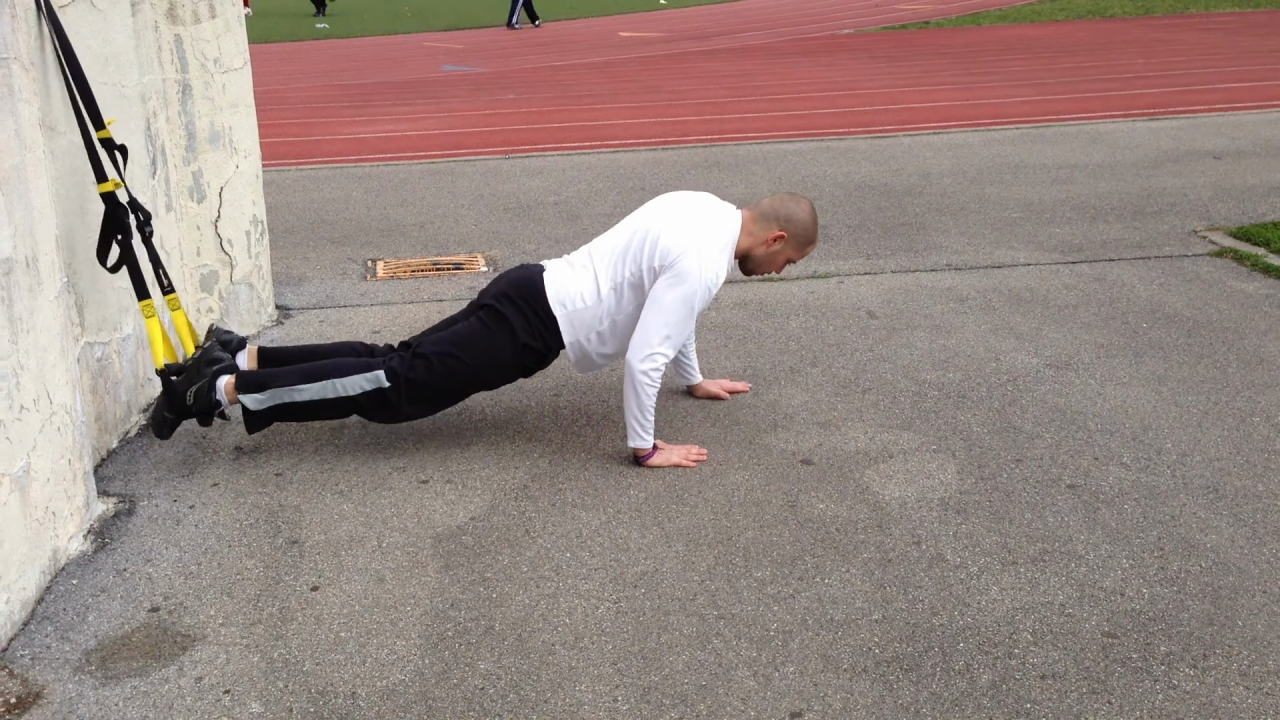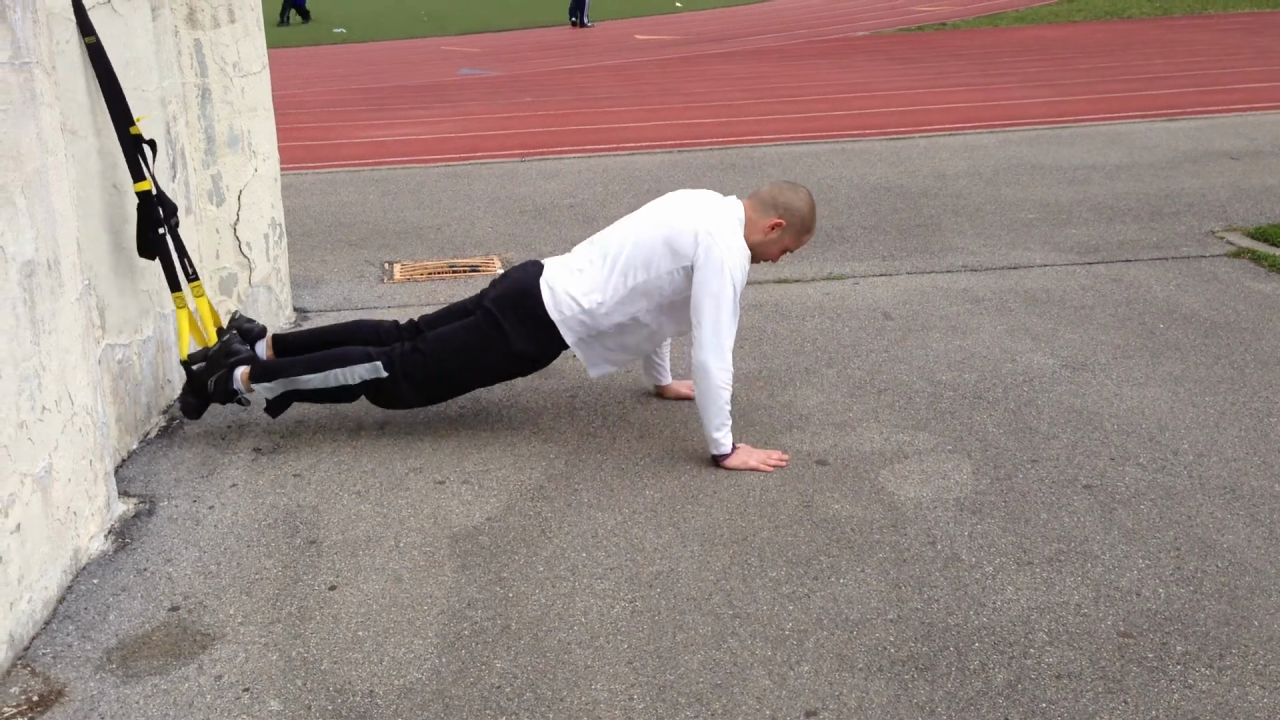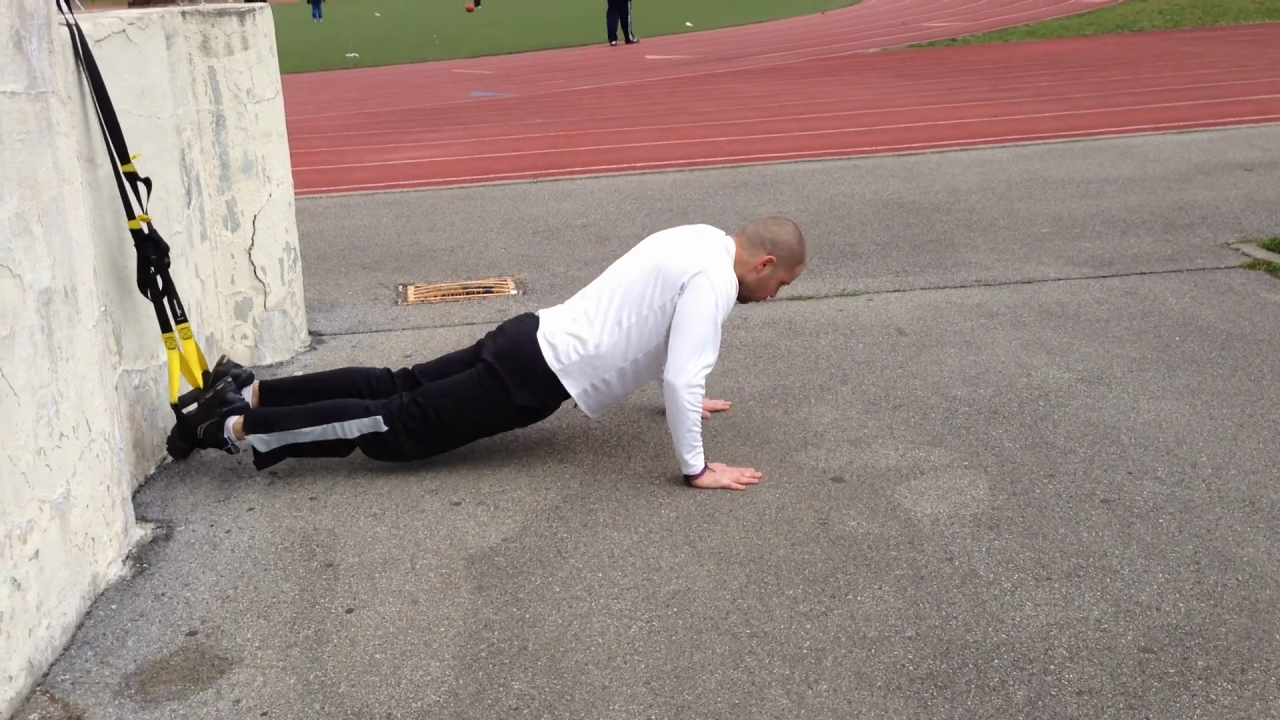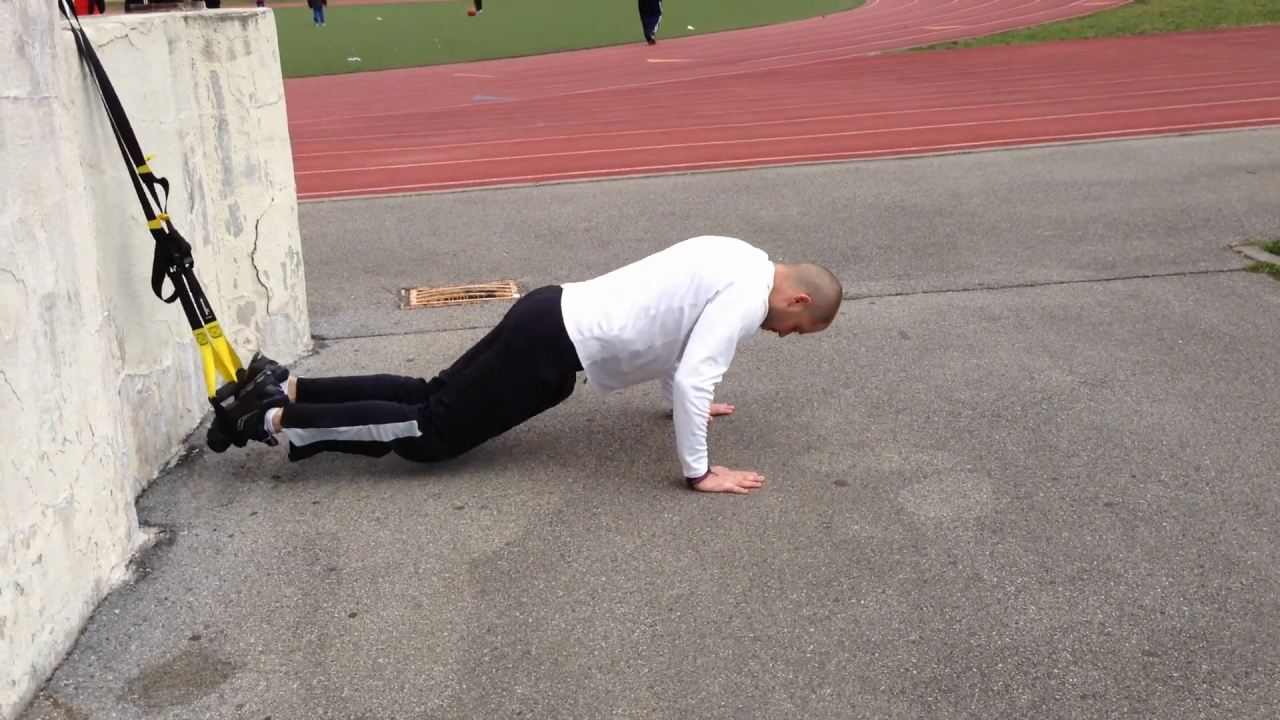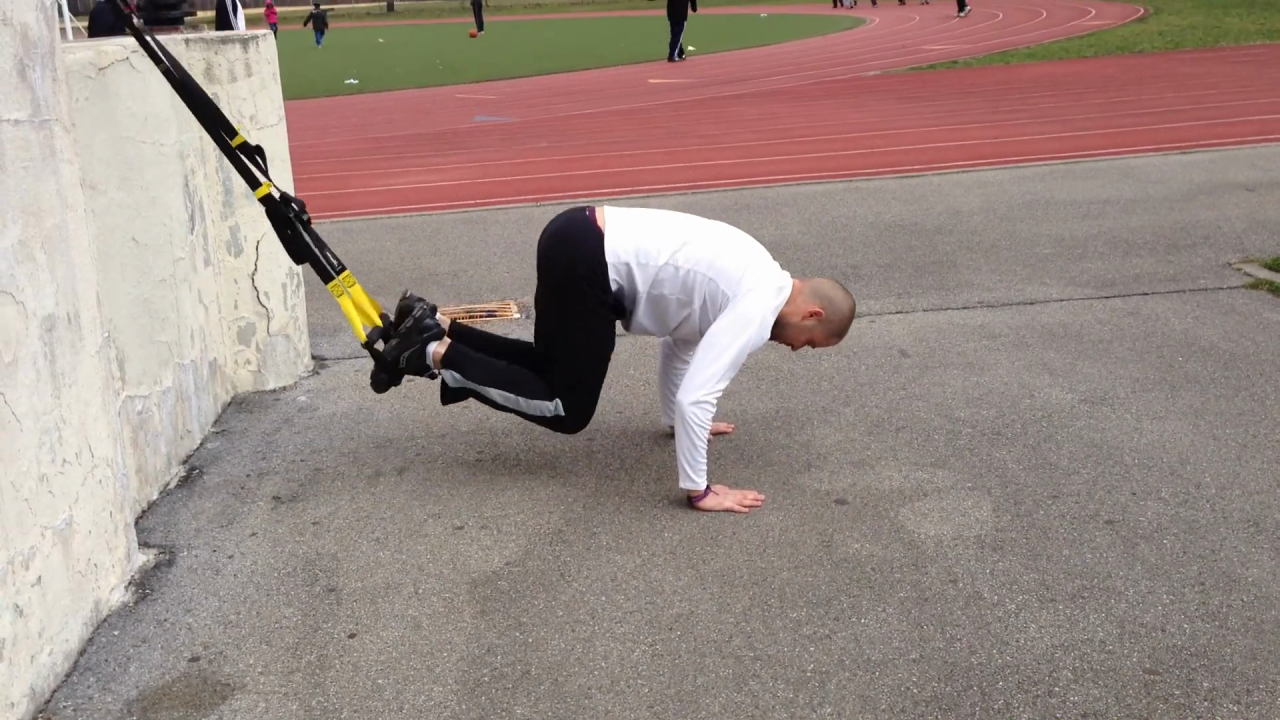
dt=1s
person 1, frame 1
left shoulder: (705, 208)
right shoulder: (703, 263)
right elbow: (643, 355)
left wrist: (696, 380)
right wrist: (644, 447)
left hip: (531, 292)
right hip: (534, 323)
left knee: (394, 360)
right knee: (395, 385)
left ankle: (242, 355)
right ankle: (224, 388)
person 1, frame 2
left shoulder: (705, 207)
right shoulder: (726, 248)
right elbow: (712, 352)
left wrist: (663, 380)
right wrist: (724, 447)
left hip: (536, 289)
right hip: (537, 321)
left knee: (403, 339)
right knee: (400, 374)
left ankle: (259, 345)
right ankle: (245, 378)
person 1, frame 3
left shoulder: (702, 241)
right shoulder: (715, 280)
right elbow: (683, 377)
left wrist: (683, 398)
right wrist: (697, 468)
left hip: (533, 342)
right hip: (538, 376)
left knee: (394, 389)
right knee: (397, 428)
left ankle: (247, 390)
right ankle: (238, 426)
person 1, frame 4
left shoulder: (736, 259)
right shoulder: (750, 295)
right elbow: (690, 379)
left wrist: (686, 404)
right wrist: (700, 472)
left hip: (550, 313)
right hip: (554, 344)
left knee: (434, 397)
right knee: (435, 428)
left ankle: (287, 387)
right ankle: (277, 418)
person 1, frame 5
left shoulder: (755, 277)
right shoulder: (758, 307)
left elbow: (683, 326)
right elbow: (695, 395)
left wrist: (675, 420)
right wrist: (698, 490)
left hip: (583, 235)
right hip: (588, 259)
left knee: (550, 371)
right knee: (566, 409)
left ankle: (432, 330)
right ankle: (437, 354)
